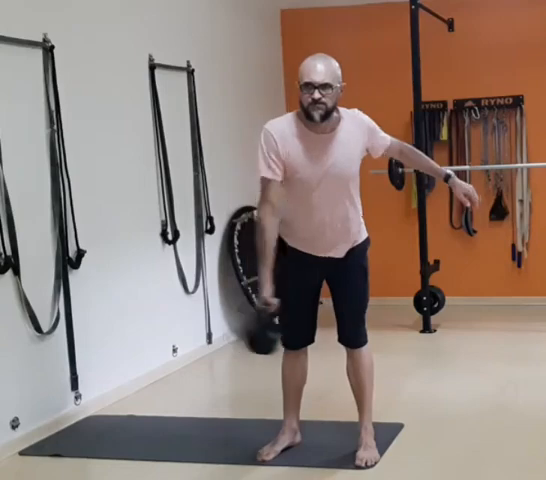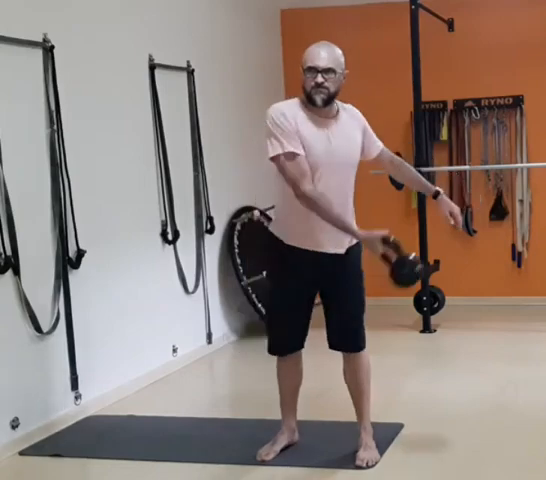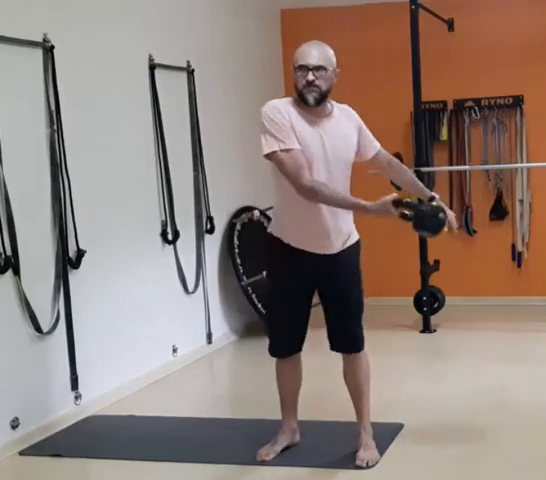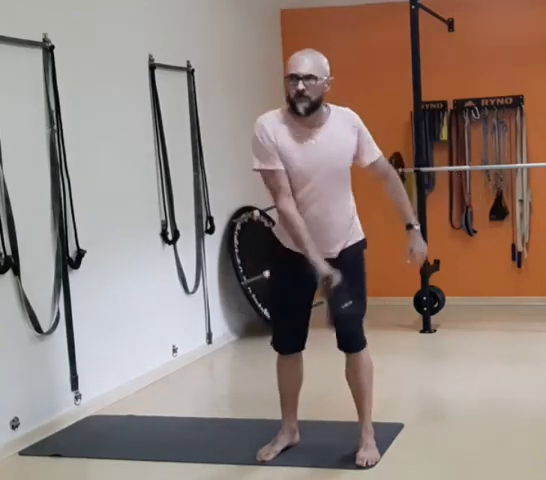
dt=0.3s
person 1, frame 1
left shoulder: (357, 124)
right shoulder: (276, 134)
left elbow: (399, 149)
right elbow: (268, 209)
left wrist: (450, 178)
right wrist: (265, 280)
left hip: (349, 249)
right hip: (297, 251)
left knee: (355, 340)
right knee: (294, 342)
left ankle: (366, 433)
right ankle: (290, 429)
person 1, frame 2
left shoulder: (353, 118)
right shoulder: (282, 116)
left elbow: (390, 161)
right elbow: (304, 189)
left wrist: (436, 194)
right wrist: (359, 232)
left hip: (343, 250)
right hip: (293, 250)
left knee: (352, 344)
right knee: (285, 344)
left ankle: (366, 434)
right ankle: (288, 428)
person 1, frame 3
left shoulder: (347, 117)
right shoulder: (275, 114)
left elbow: (386, 163)
right elbow: (304, 183)
left wrist: (431, 198)
right wrist: (367, 207)
left hip: (341, 248)
right hip: (292, 250)
left knee: (352, 345)
right knee: (285, 347)
left ankle: (366, 434)
right ankle: (289, 428)
person 1, frame 4
left shoulder: (349, 122)
right shoulder: (267, 127)
left elbow: (387, 174)
right elbow: (282, 201)
left wrist: (413, 228)
right wrist: (315, 262)
left hip: (346, 248)
right hip: (294, 252)
left knee: (353, 342)
right knee: (287, 344)
left ankle: (367, 434)
right ankle: (289, 428)
